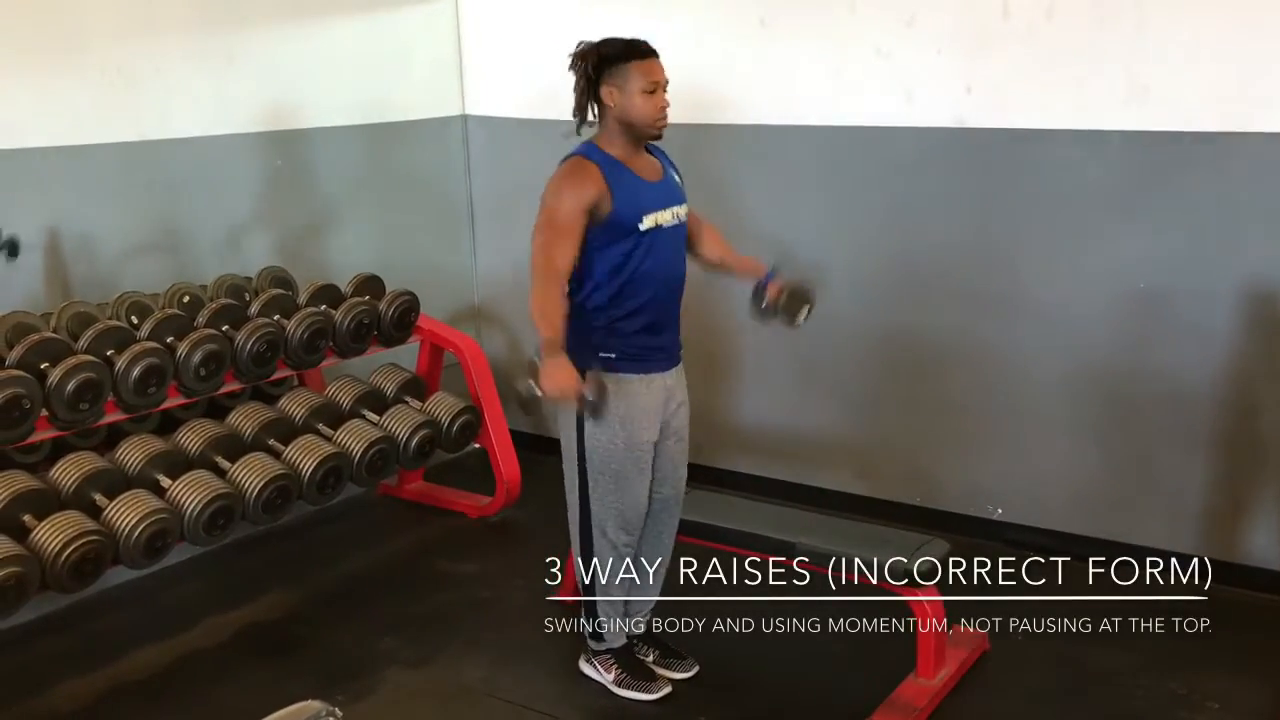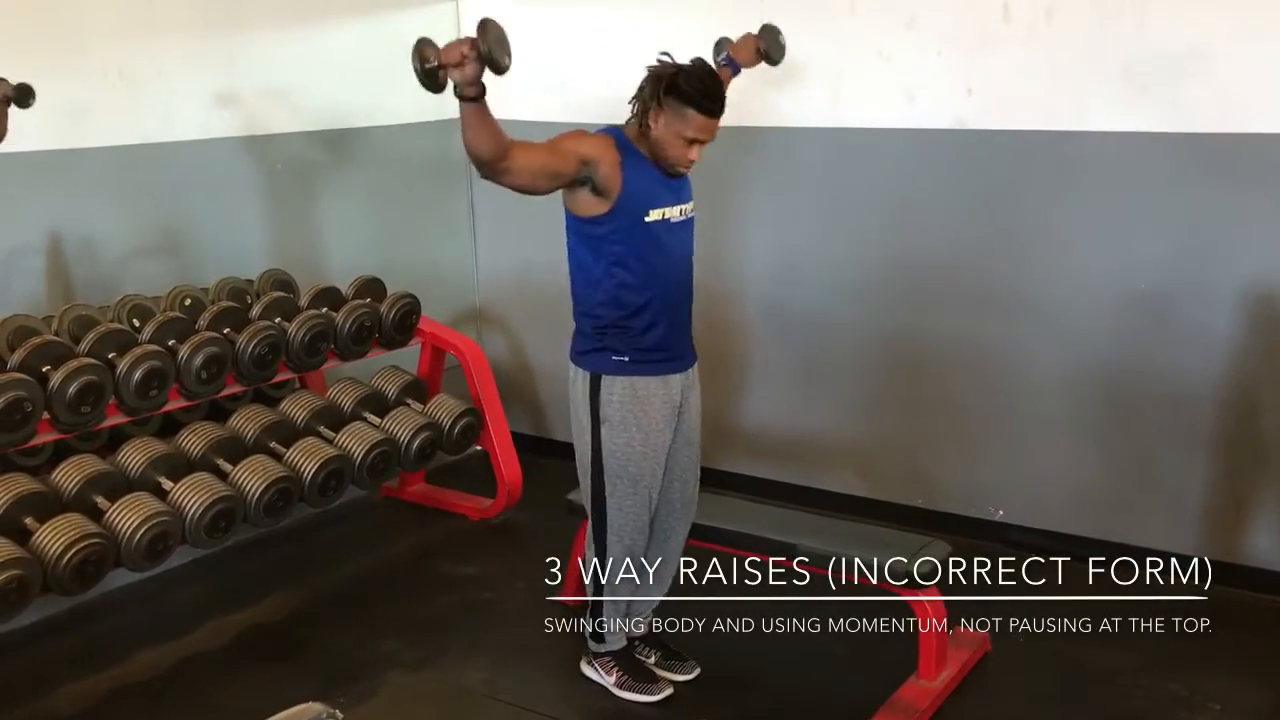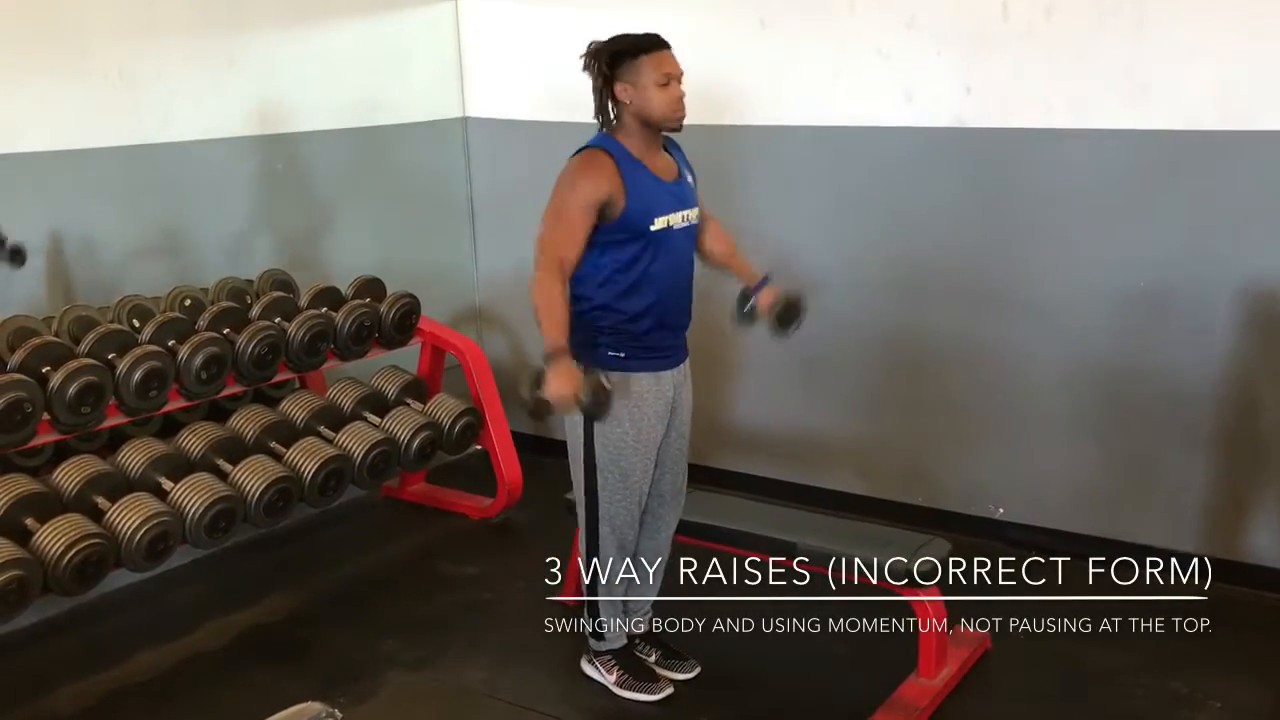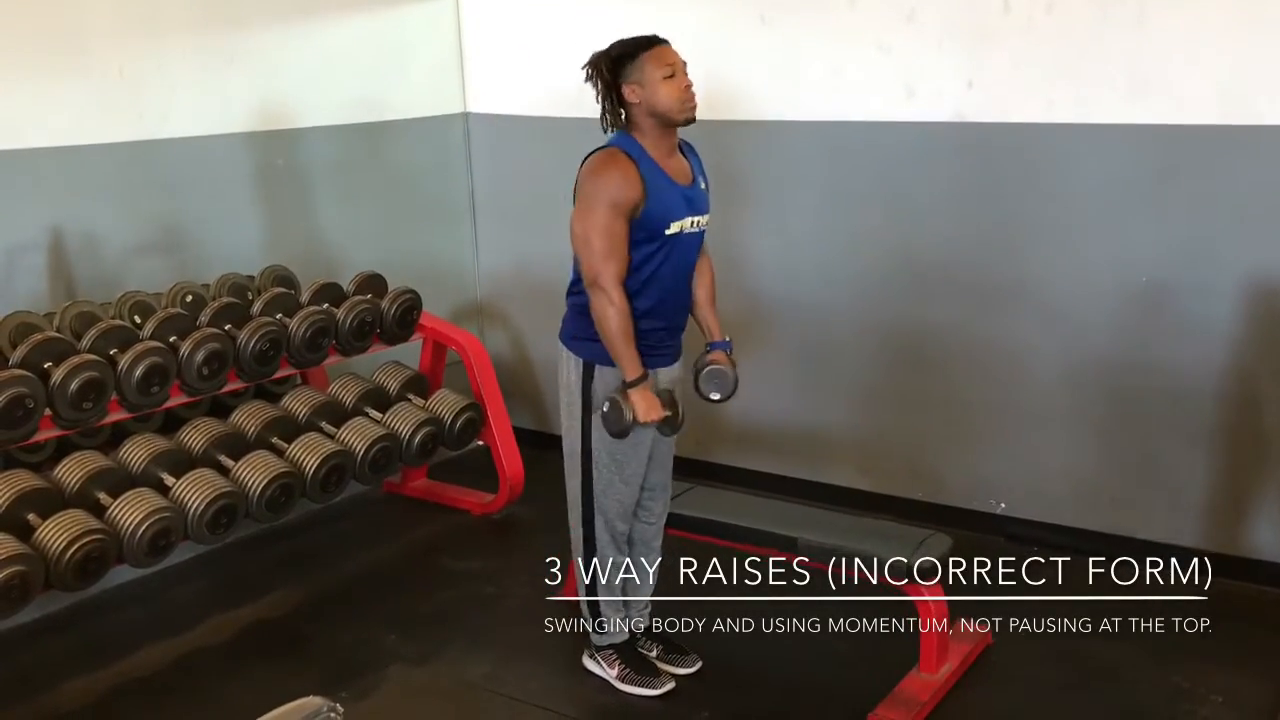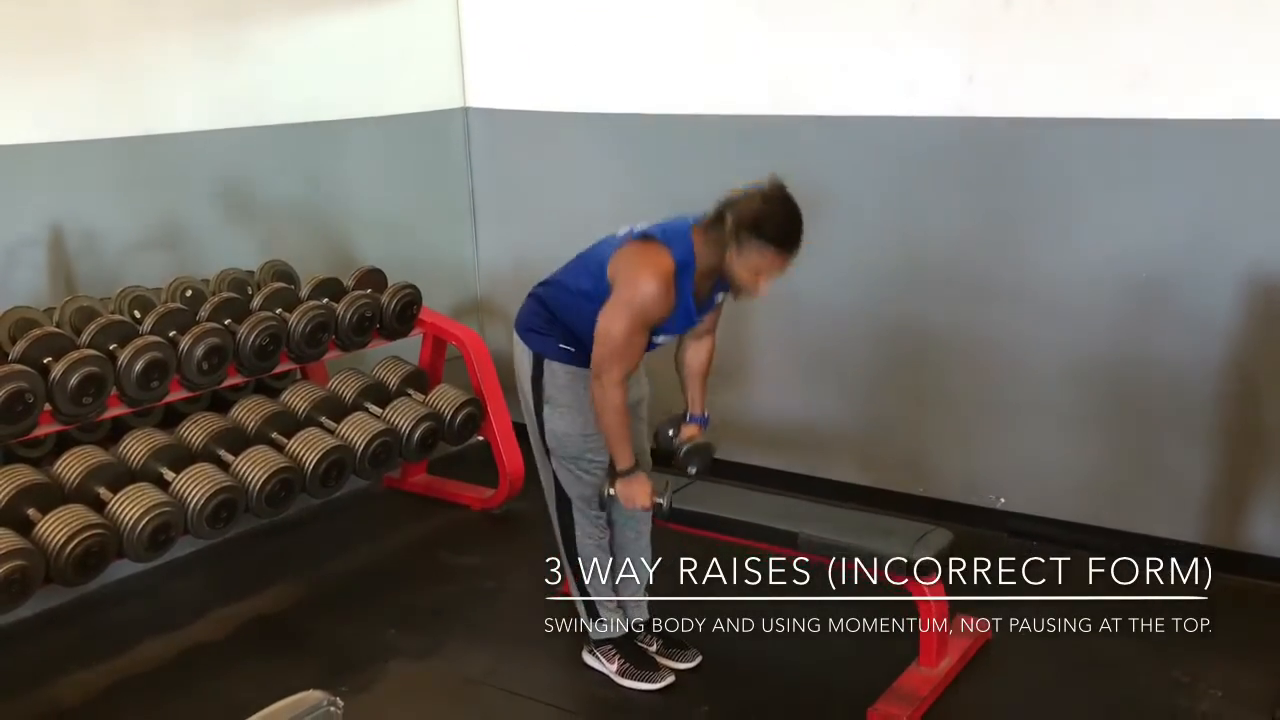
dt=0.5s
person 1, frame 1
left shoulder: (659, 165)
right shoulder: (581, 177)
left elbow: (698, 237)
right elbow: (548, 274)
left wrist: (761, 276)
right wrist: (552, 352)
left hip: (666, 369)
right hip: (606, 371)
left knee: (662, 506)
right knee: (612, 515)
left ankle: (636, 628)
right ankle: (604, 646)
person 1, frame 2
left shoulder: (667, 159)
right shoulder: (596, 155)
left elbow: (700, 111)
right elbow: (498, 160)
left wrist: (732, 65)
right wrist: (471, 90)
left hip: (679, 370)
right hip: (616, 377)
left knee: (674, 511)
right knee: (622, 518)
left ankle: (637, 629)
right ankle: (604, 648)
person 1, frame 3
left shoulder: (675, 159)
right shoulder: (596, 170)
left elbow: (704, 232)
right elbow: (550, 268)
left wrist: (755, 281)
right wrist: (558, 357)
left hip: (672, 366)
right hip: (615, 373)
left knee: (662, 508)
right knee: (614, 515)
left ankle: (637, 628)
right ankle: (605, 647)
person 1, frame 4
left shoulder: (690, 162)
right shoulder: (611, 172)
right elbow: (602, 287)
left wrist: (716, 340)
right wrist: (635, 384)
left hip: (662, 358)
right hip: (605, 364)
left knee: (650, 504)
right knee: (606, 507)
left ankle: (636, 624)
right ankle: (605, 643)
person 1, frame 5
left shoulder: (716, 263)
right shoulder: (652, 276)
left elbow: (699, 338)
right elbow: (606, 380)
left wrist: (696, 416)
right wrist: (627, 470)
left hip: (614, 359)
right hip: (556, 355)
left knee: (633, 500)
right knee: (587, 492)
left ankle: (635, 621)
right ankle: (605, 637)
